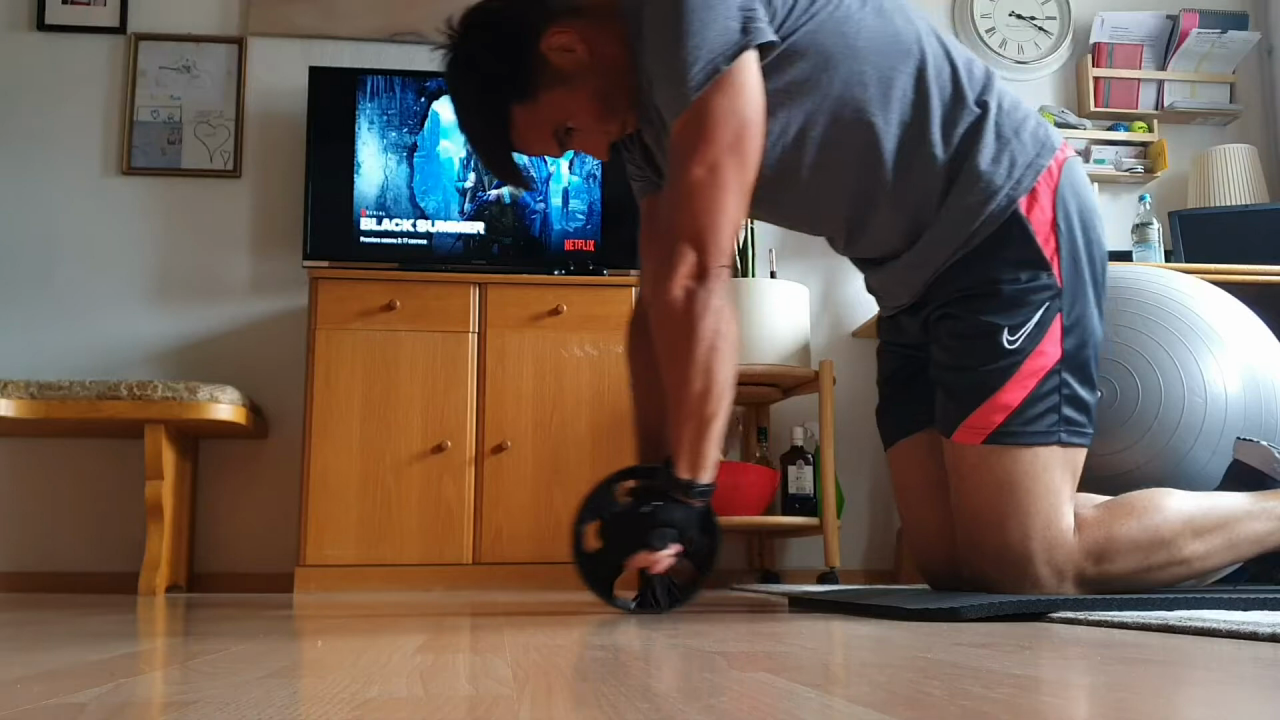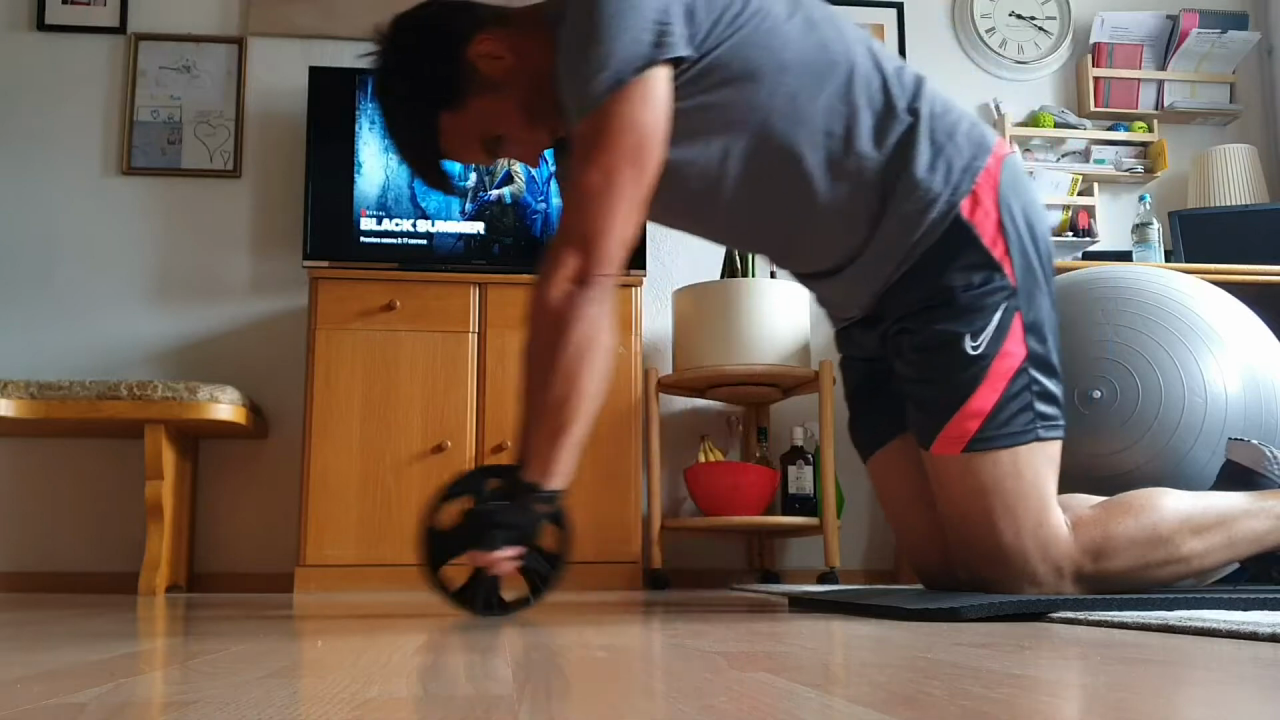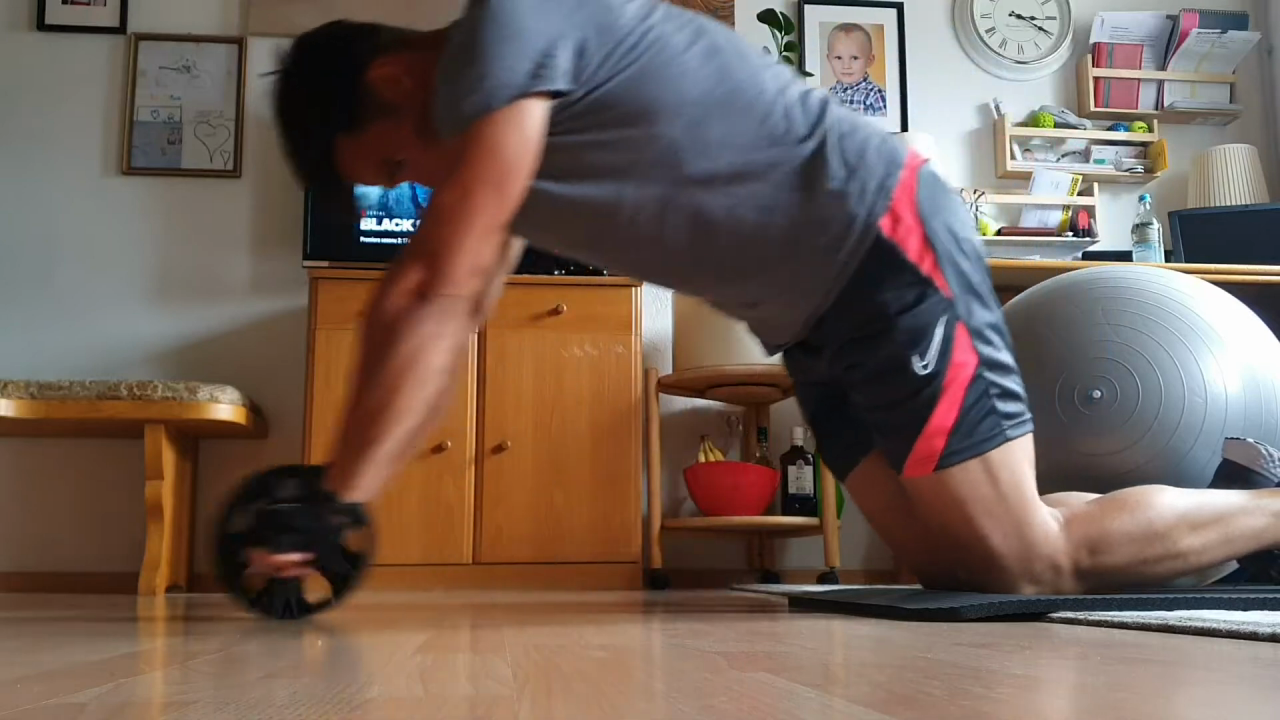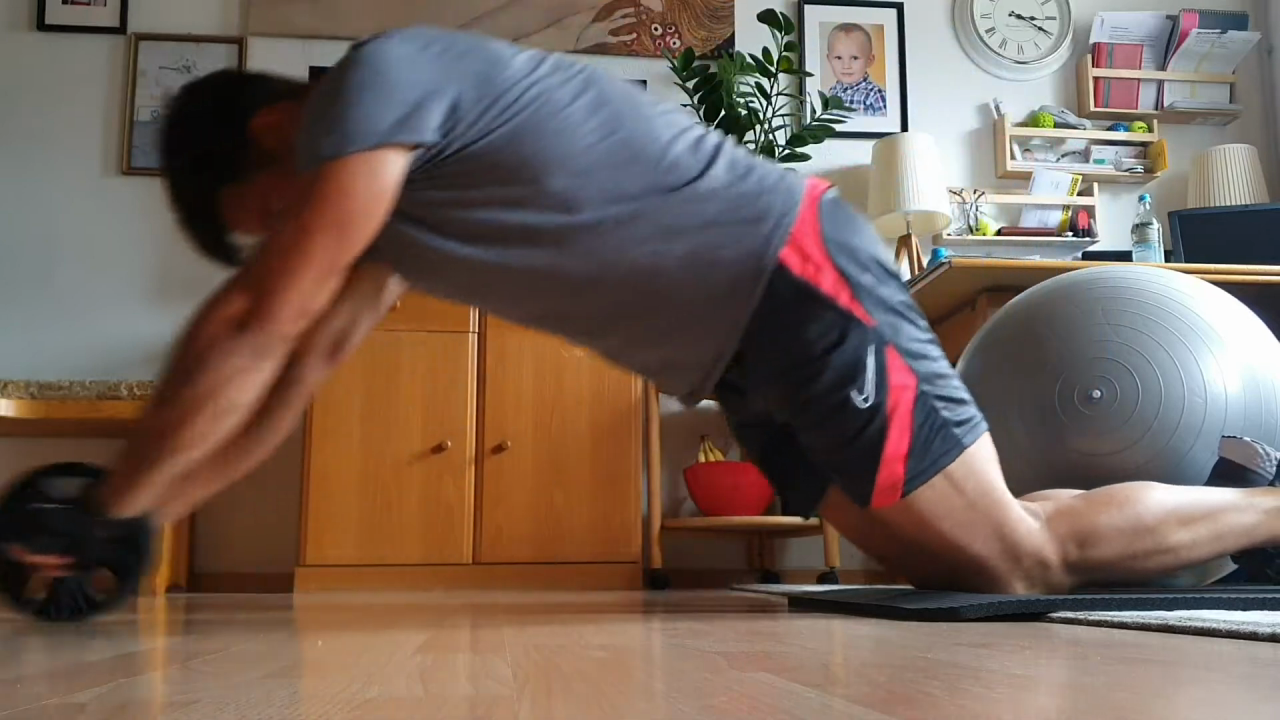
dt=0.3s
person 1, frame 1
right shoulder: (651, 115)
left elbow: (698, 272)
right elbow: (659, 306)
left wrist: (686, 495)
left hip: (1014, 223)
right hip: (921, 276)
left knee: (1026, 567)
right knee: (949, 565)
person 1, frame 2
right shoulder: (589, 98)
left elbow: (580, 276)
right elbow: (581, 302)
left wrist: (528, 499)
right wrist: (527, 496)
left hip: (959, 223)
right hip: (878, 285)
left knee: (1029, 566)
right knee: (949, 562)
person 1, frame 3
right shoulder: (495, 116)
left elbow: (426, 292)
right elbow: (450, 319)
left wrist: (336, 506)
right wrist: (344, 502)
left hip: (887, 244)
right hip: (821, 304)
left knee: (1023, 564)
right knee: (954, 562)
person 1, frame 4
left shoulder: (383, 81)
right shoulder: (376, 193)
left elbow: (249, 321)
right elbow: (292, 372)
left wrist: (111, 510)
right wrist: (135, 509)
left hip: (801, 277)
right hip: (752, 329)
left knee: (1015, 556)
right knee: (946, 562)
